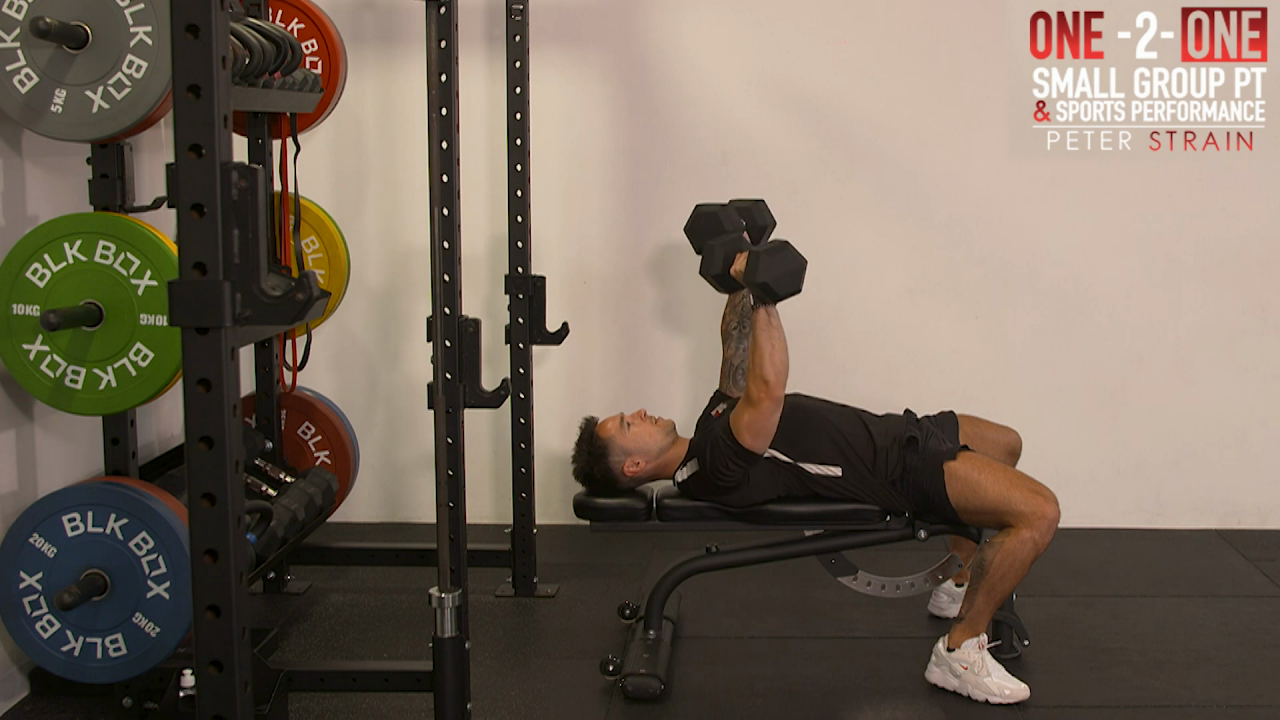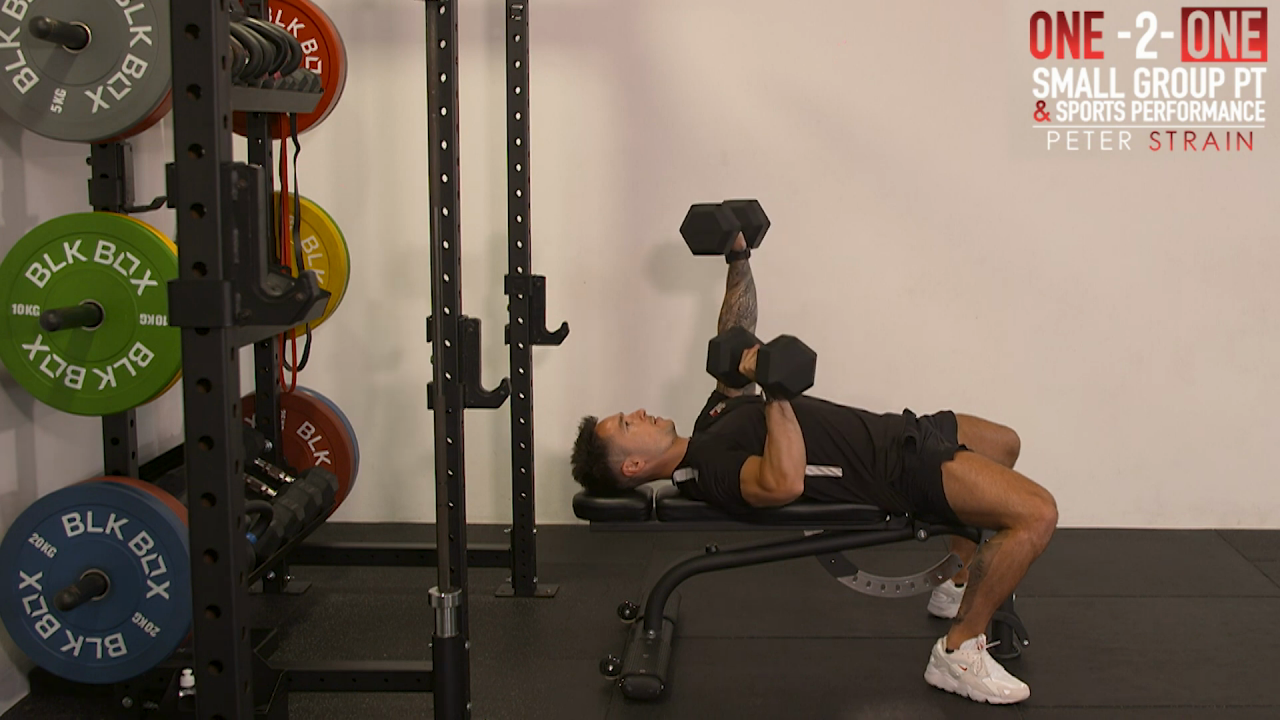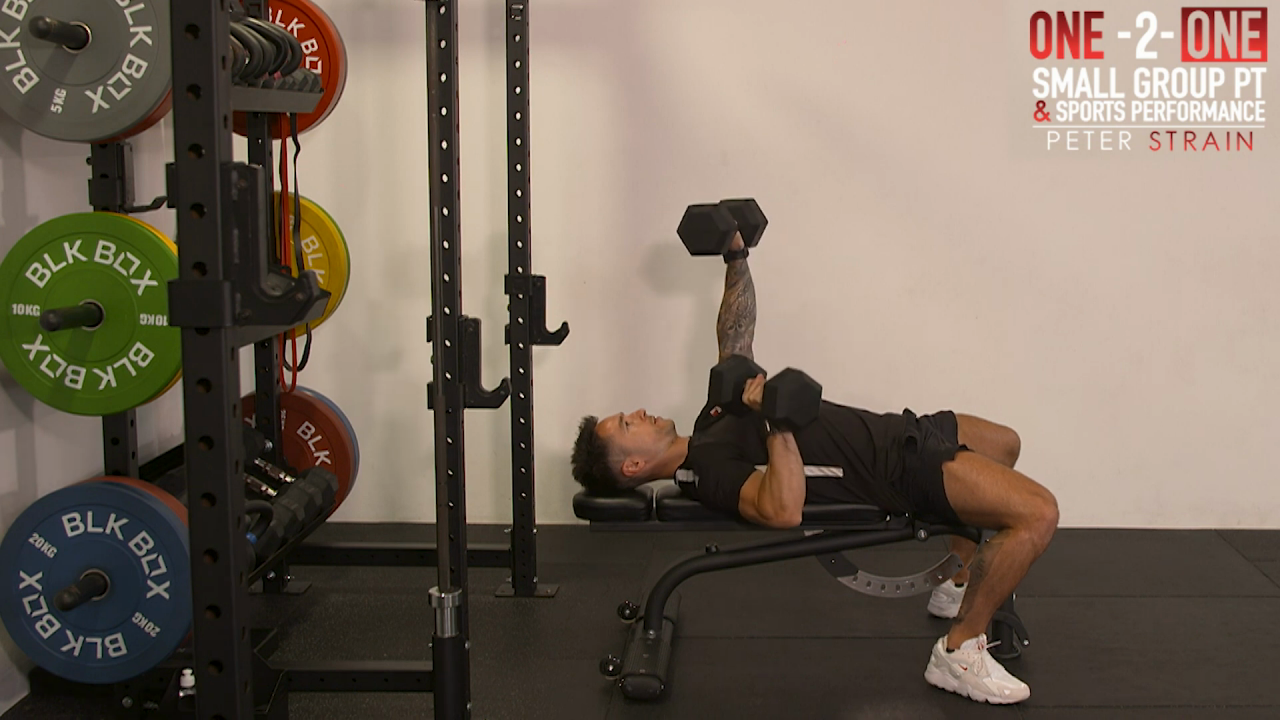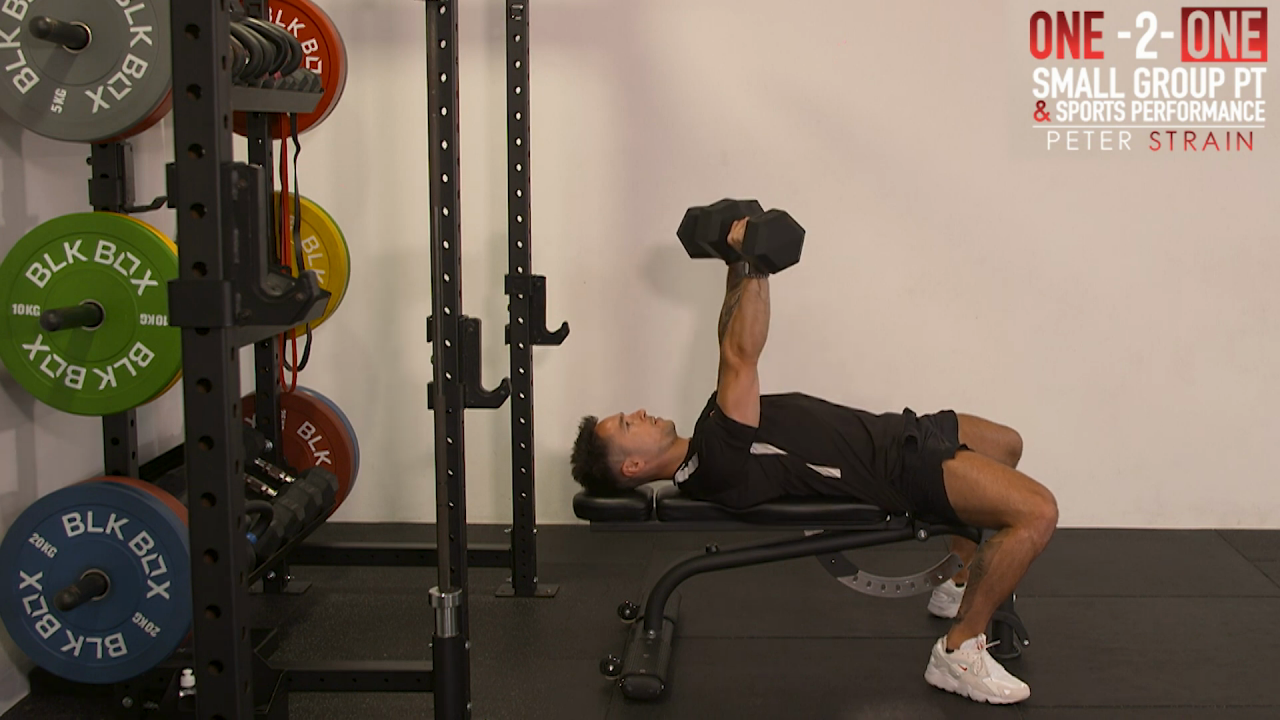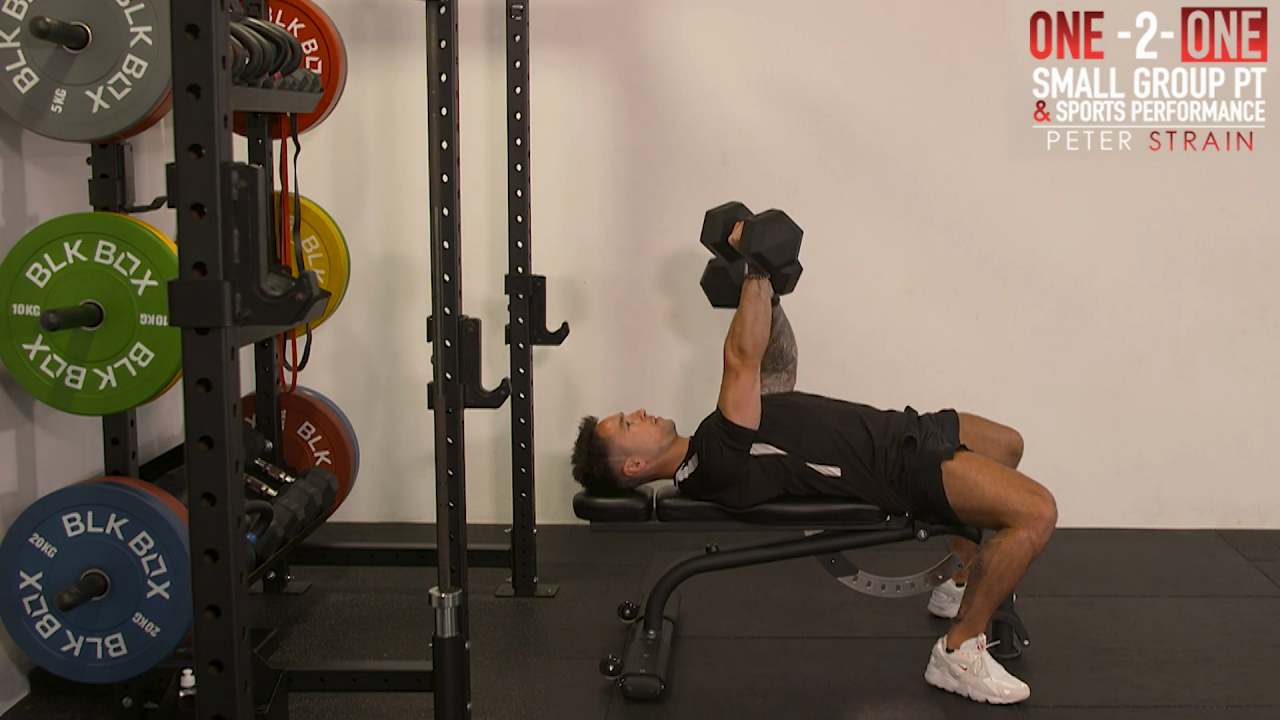
dt=1s
person 1, frame 1
left shoulder: (712, 423)
right shoulder: (711, 466)
left elbow: (737, 346)
right elbow: (769, 392)
left wrist: (740, 263)
right wrist: (761, 290)
right hip: (901, 471)
left knee: (1005, 443)
right knee: (1038, 510)
left ankle: (963, 588)
right ankle: (961, 653)
person 1, frame 2
left shoulder: (714, 420)
right shoulder: (707, 469)
right elbow: (786, 481)
left wrist: (738, 257)
right hip: (901, 471)
left knee: (1004, 444)
right knee: (1037, 513)
left ankle: (962, 587)
right ankle: (959, 653)
person 1, frame 3
left shoulder: (713, 422)
right shoulder: (709, 470)
left elbow: (736, 342)
right elbow: (785, 511)
left wrist: (736, 256)
right wrist: (774, 417)
right hip: (901, 471)
left knee: (1004, 443)
right knee: (1037, 512)
left ankle: (962, 587)
right ankle: (960, 653)
person 1, frame 4
left shoulder: (713, 425)
right shoulder: (713, 466)
left elbow: (733, 350)
right elbow: (741, 356)
left wrist: (739, 264)
right wrist: (756, 264)
right hip: (900, 470)
left knee: (1006, 445)
right knee: (1037, 511)
left ankle: (964, 586)
right ankle: (959, 653)
person 1, frame 5
left shoulder: (716, 436)
right shoulder: (712, 468)
left elbow: (780, 371)
right elbow: (743, 360)
left wrist: (766, 295)
right wrist: (756, 268)
right hip: (898, 467)
left knee: (1007, 445)
right knee: (1035, 512)
left ankle: (964, 587)
right ankle: (959, 654)
